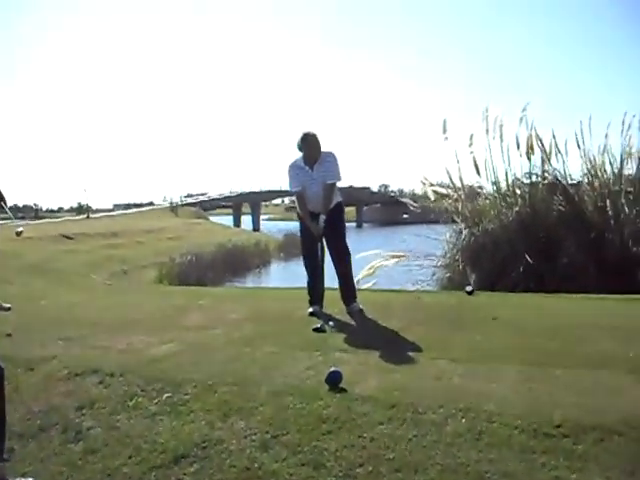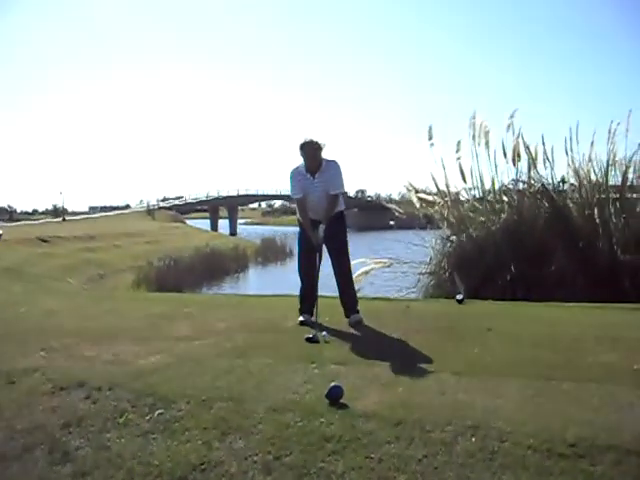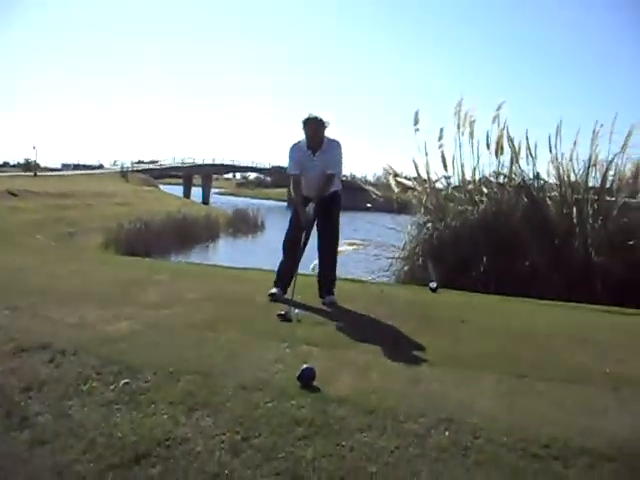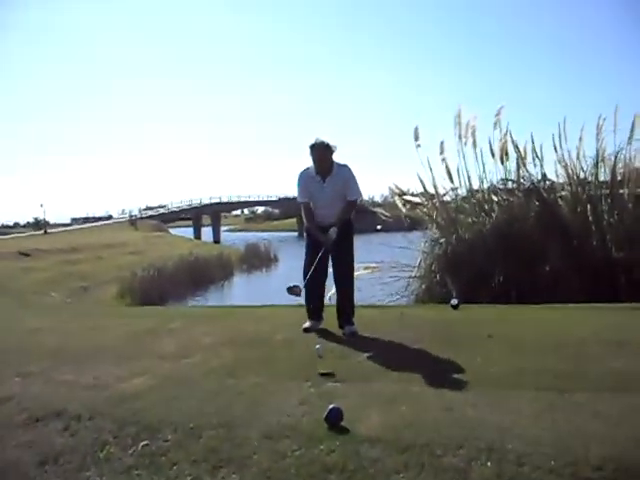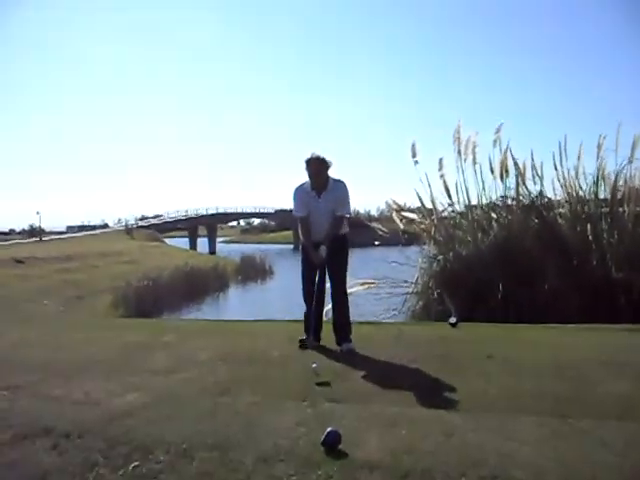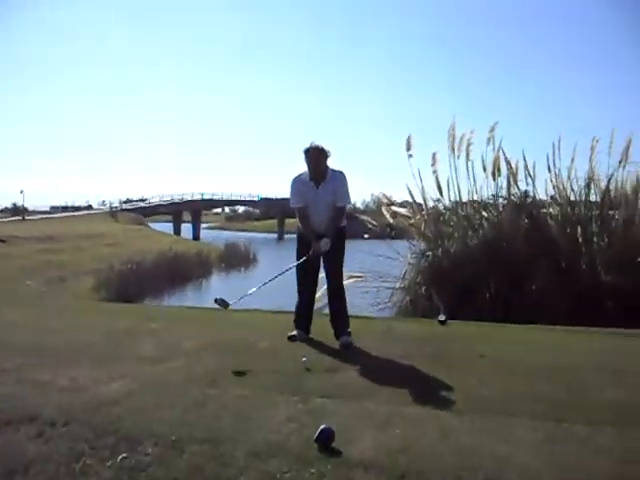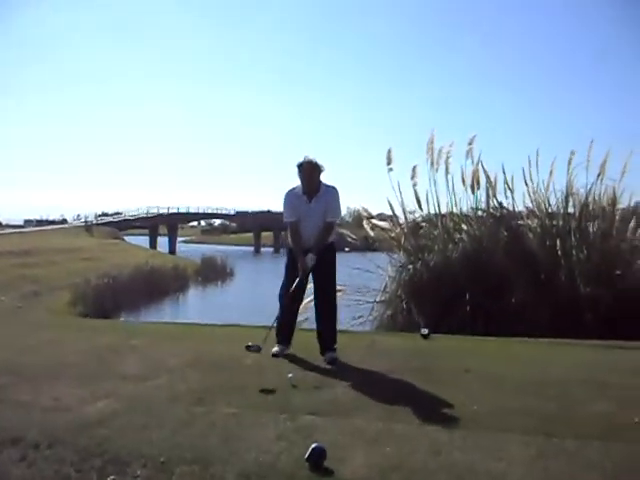
dt=0.3s
person 1, frame 1
left shoulder: (330, 159)
right shoulder: (294, 168)
left elbow: (330, 189)
right elbow: (299, 198)
left wrist: (323, 217)
right wrist: (311, 225)
left hip: (332, 211)
right hip: (308, 215)
left knee: (341, 256)
right knee: (311, 260)
left ankle: (351, 301)
right ankle: (315, 303)
person 1, frame 2
left shoulder: (333, 167)
right shoulder: (296, 174)
left elbow: (334, 198)
right elbow: (300, 205)
left wrist: (323, 226)
right wrist: (311, 233)
left hip: (334, 219)
right hip: (308, 221)
left knee: (342, 265)
right knee: (306, 267)
left ankle: (352, 311)
right ankle: (306, 312)
person 1, frame 3
left shoulder: (334, 147)
right shoulder: (296, 149)
left elbow: (329, 178)
right elbow: (295, 180)
left wrist: (313, 205)
right wrist: (302, 209)
left hip: (329, 198)
right hip: (303, 198)
left knee: (328, 245)
right knee: (292, 241)
left ankle: (327, 291)
right ankle: (280, 285)
person 1, frame 4
left shoulder: (345, 172)
right shoulder: (304, 176)
left elbow: (352, 202)
right elbow: (305, 208)
left wrist: (335, 227)
right wrist: (319, 234)
left hip: (342, 226)
right hip: (315, 228)
left knee: (344, 274)
right knee: (311, 271)
left ankle: (347, 322)
right ankle: (314, 317)
person 1, frame 5
left shoulder: (339, 187)
right shoulder: (300, 192)
left elbow: (339, 220)
right elbow: (303, 224)
left wrist: (324, 247)
right wrist: (312, 252)
left hip: (336, 241)
right hip: (311, 243)
left knee: (338, 288)
right knee: (311, 289)
left ankle: (344, 338)
right ankle: (312, 335)
person 1, frame 6
left shoulder: (338, 178)
right shoulder: (298, 182)
left elbow: (340, 211)
right elbow: (301, 215)
left wrist: (327, 239)
right wrist: (314, 242)
left hip: (334, 233)
right hip: (308, 234)
left knee: (335, 281)
right knee: (305, 281)
left ankle: (343, 332)
right ankle: (302, 327)
person 1, frame 7
left shoulder: (331, 193)
right shoulder: (291, 196)
left elbow: (329, 227)
right elbow: (292, 229)
left wrist: (313, 255)
right wrist: (301, 258)
left hip: (324, 249)
right hip: (297, 249)
left knee: (325, 299)
right knee: (288, 294)
left ankle: (329, 348)
right ankle: (282, 342)
